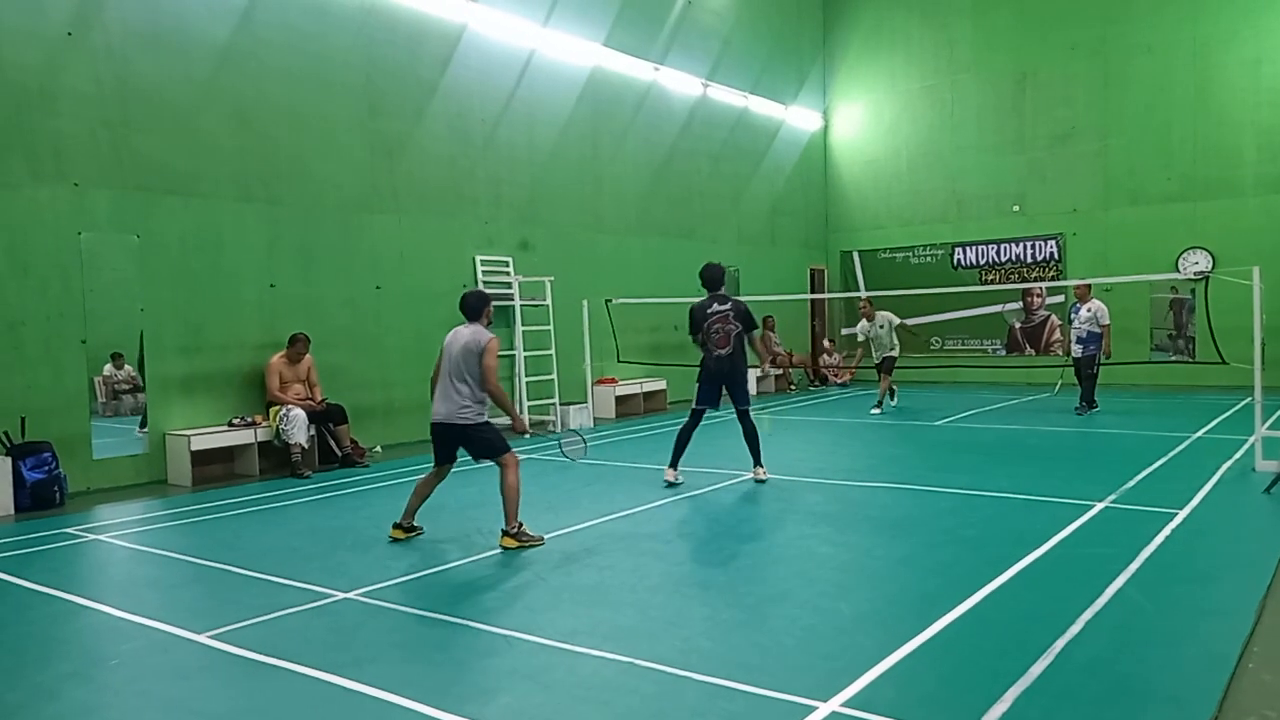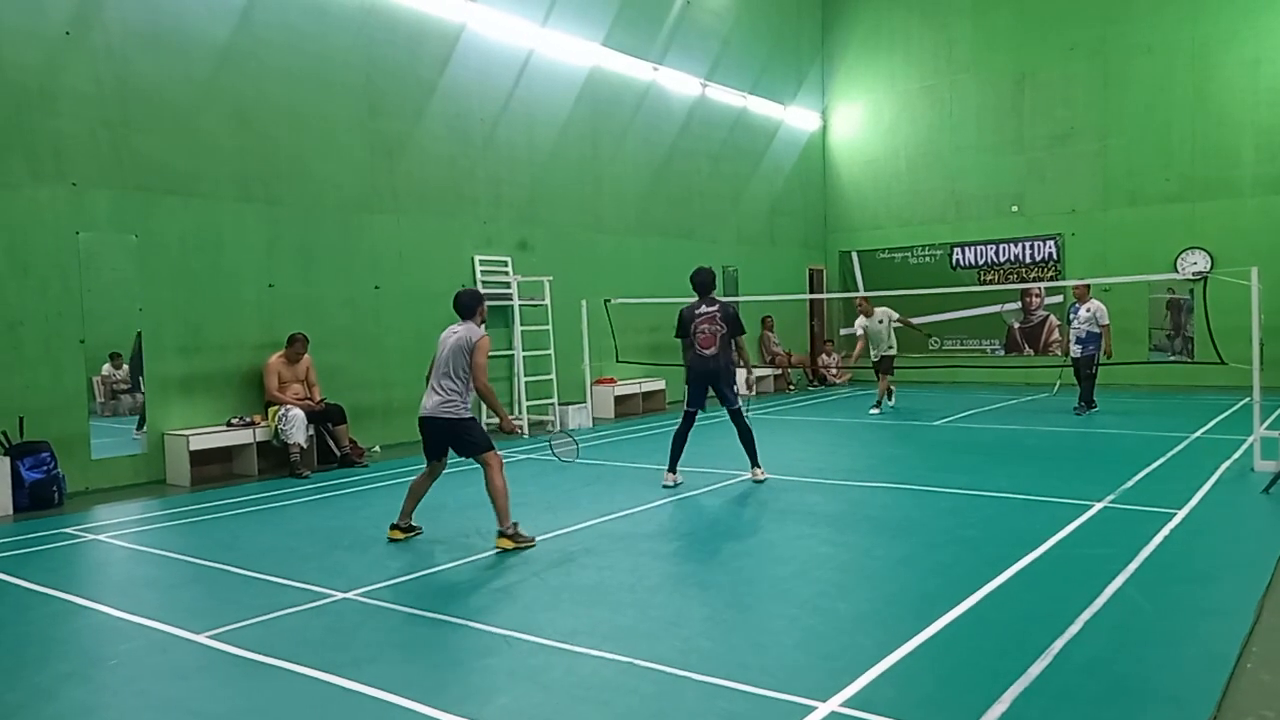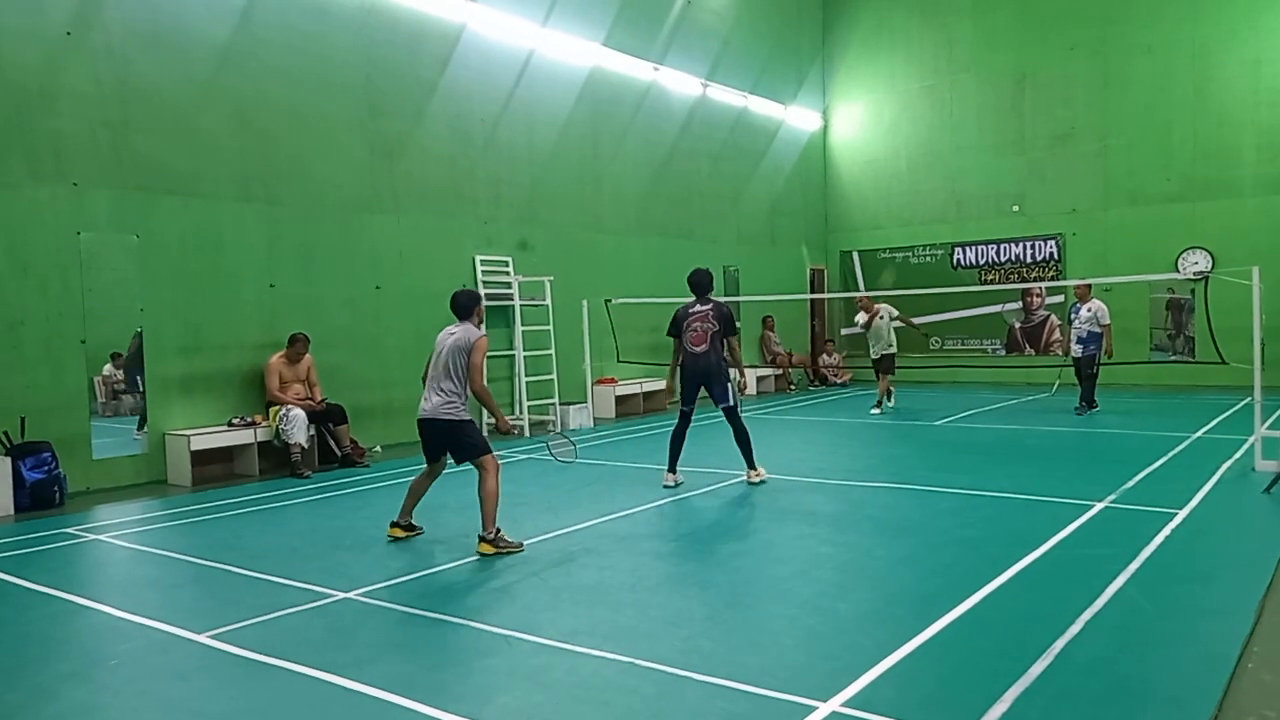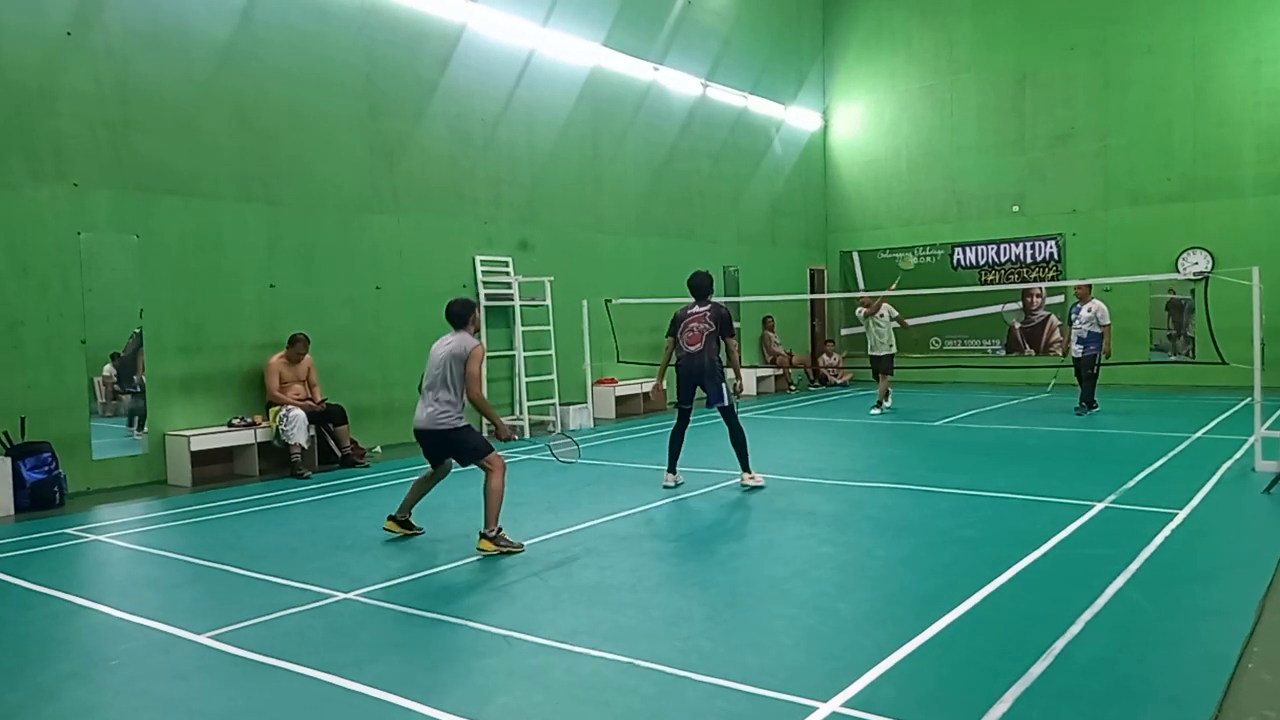
dt=0.1s
person 1, frame 1
left shoulder: (452, 335)
right shoulder: (488, 340)
left elbow: (435, 377)
right elbow: (492, 386)
right wrist: (515, 417)
left hip: (440, 418)
right hip: (469, 418)
left knee: (439, 470)
right knee: (509, 463)
left ankle: (403, 524)
right ankle: (512, 530)
person 1, frame 2
left shoulder: (447, 332)
right shoulder: (479, 337)
right elbow: (480, 384)
right wrist: (504, 417)
left hip: (428, 414)
right hip: (454, 415)
left knee: (433, 468)
right knee: (493, 463)
left ankle: (401, 524)
right ankle: (507, 531)
person 1, frame 3
left shoulder: (445, 333)
right shoulder: (477, 338)
right elbow: (476, 386)
right wrist: (499, 417)
left hip: (427, 415)
right hip: (451, 416)
left knee: (434, 467)
right knee: (489, 466)
left ankle: (401, 522)
right ankle: (489, 536)
person 1, frame 4
left shoulder: (440, 342)
right shoulder: (473, 347)
right elbow: (474, 394)
right wrist: (499, 424)
left hip: (423, 423)
right hip: (448, 424)
left knee: (440, 469)
right knee: (495, 465)
left ankle: (399, 518)
right ankle: (490, 534)
person 2, frame 1
left shoulder: (697, 310)
right shoulder: (739, 307)
right elbow: (753, 339)
right wrist: (764, 361)
left hip: (710, 369)
right hip: (735, 369)
left knee: (694, 419)
right knee: (744, 418)
left ankle: (671, 468)
right ankle: (758, 468)
person 2, frame 2
left shoulder: (686, 313)
right shoulder: (728, 309)
right elbow: (740, 344)
right wrist: (749, 372)
left hip: (697, 371)
right hip: (722, 370)
left knee: (687, 421)
right knee: (738, 419)
left ankle: (671, 473)
right ankle: (756, 468)
person 2, frame 3
left shoulder: (681, 313)
right shoulder: (722, 310)
left elbow: (676, 348)
right elbow: (733, 345)
left wrist: (671, 379)
right wrist: (742, 375)
left hip: (689, 369)
right hip: (715, 368)
left knee: (683, 421)
right knee: (734, 419)
left ankle: (671, 473)
right ankle: (752, 470)
person 2, frame 4
left shoulder: (680, 314)
right shoulder: (720, 311)
left elbow: (669, 347)
right elbow: (731, 347)
left wrist: (659, 379)
right wrist: (738, 377)
left hip: (685, 368)
right hip: (710, 368)
left knee: (682, 421)
right knee: (731, 419)
left ankle: (671, 474)
right ankle: (746, 473)
